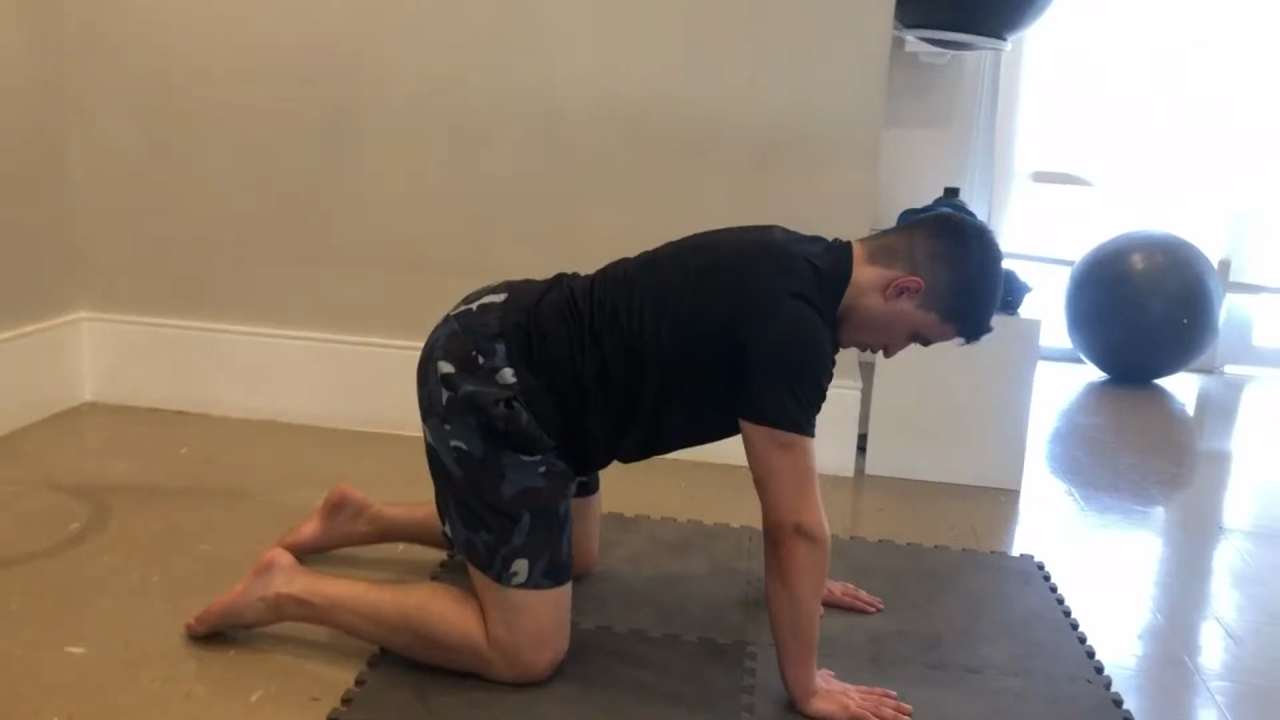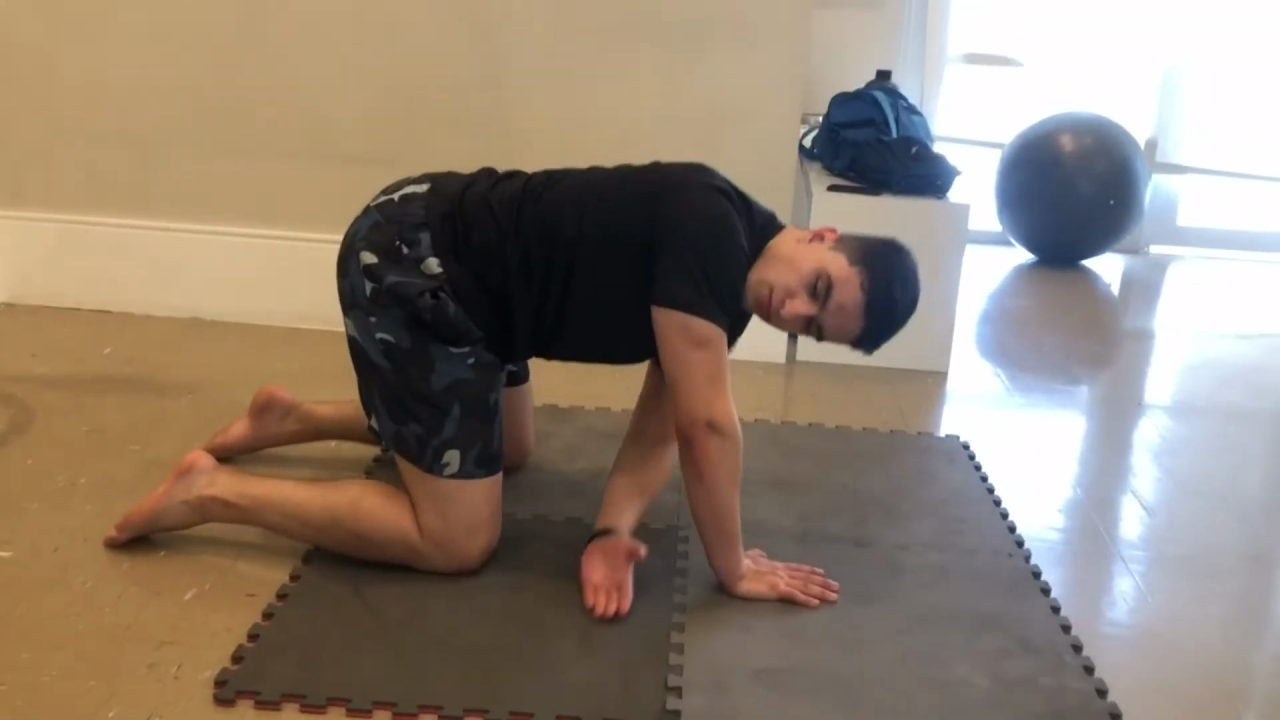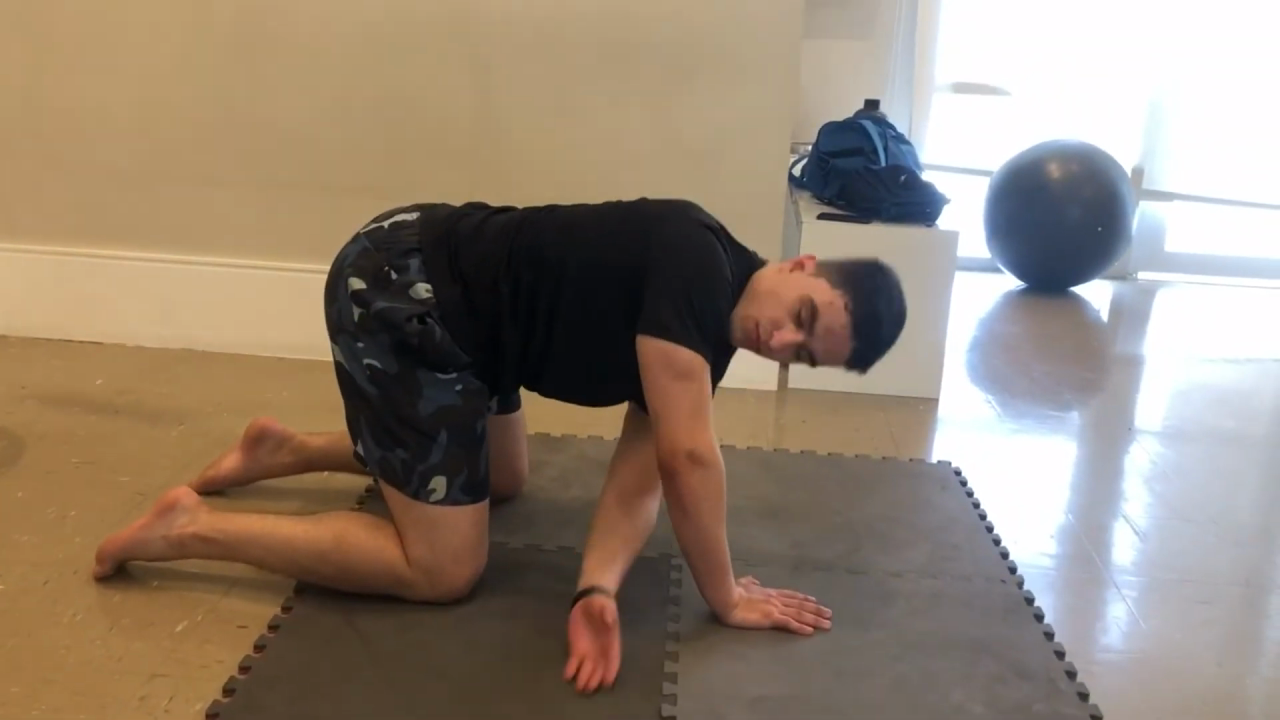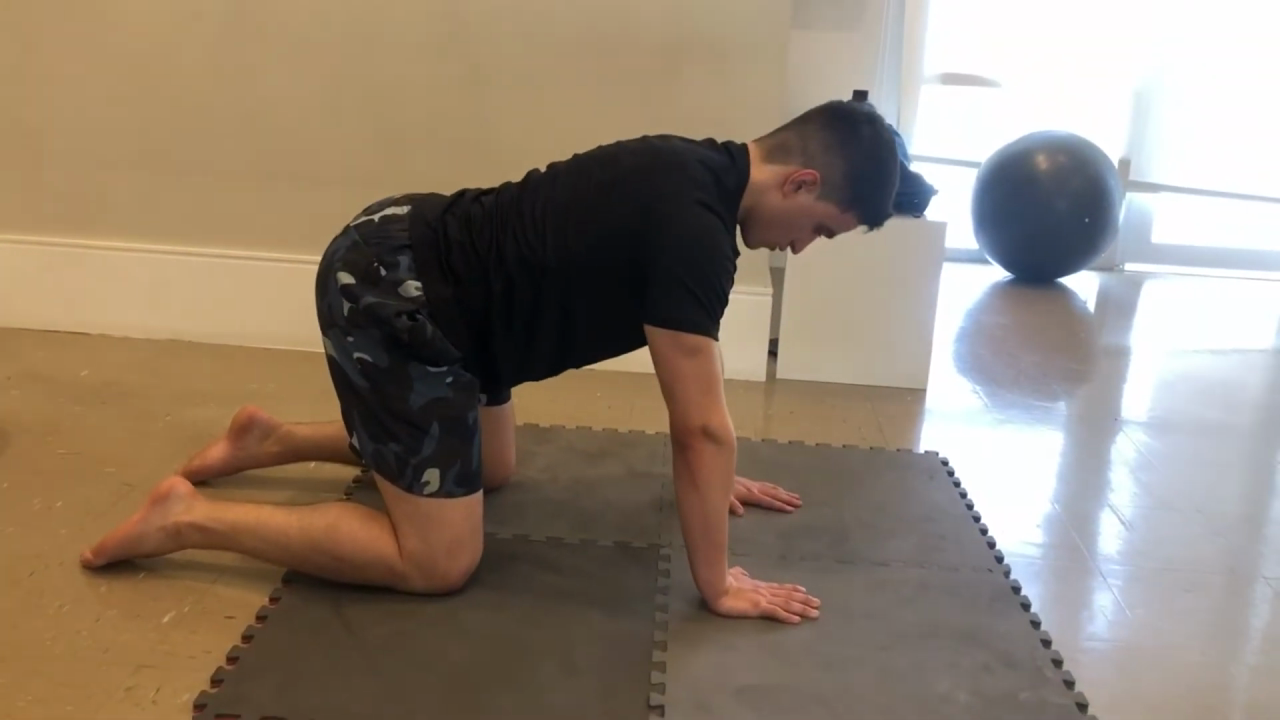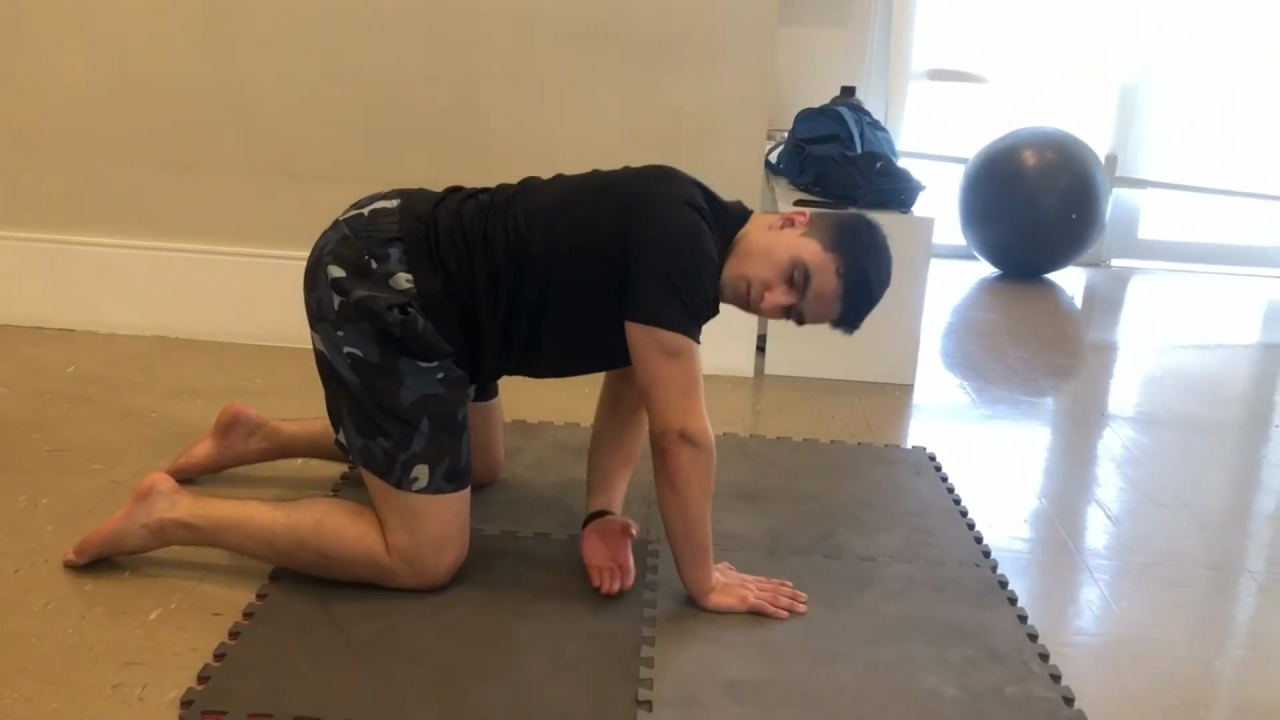
dt=1s
person 1, frame 1
left shoulder: (798, 275)
right shoulder: (793, 319)
right elbow: (796, 526)
left wrist: (804, 577)
left hip: (511, 355)
right hip: (487, 382)
left knee: (572, 560)
right knee: (526, 650)
left ankle: (364, 518)
right ankle: (288, 590)
person 1, frame 2
left shoulder: (727, 298)
right shoulder: (709, 226)
left elbow: (661, 431)
right elbow: (706, 424)
left wrist: (611, 533)
right wrist: (733, 569)
left hip: (444, 270)
right hip: (407, 265)
left knee: (507, 450)
right knee: (458, 539)
left ankle: (293, 416)
right ankle: (214, 490)
person 1, frame 3
left shoulder: (710, 326)
right shoulder: (695, 265)
left elbow: (640, 476)
right elbow: (687, 457)
left wrist: (595, 595)
right wrist: (725, 596)
left hip: (429, 291)
right hip: (396, 292)
left knee: (498, 479)
right knee: (446, 566)
left ankle: (286, 448)
right ankle: (192, 528)
person 1, frame 4
left shoulder: (694, 178)
right shoulder: (694, 226)
right elbow: (702, 428)
left wrist: (713, 474)
right wrist: (717, 585)
left hip: (409, 260)
right hip: (390, 296)
left knee: (489, 470)
right knee: (440, 561)
left ankle: (274, 437)
right ankle: (191, 517)
person 1, frame 5
left shoulder: (693, 261)
right shoulder: (680, 236)
left elbow: (629, 399)
right elbow: (681, 434)
left wrist: (601, 515)
right wrist: (703, 581)
left hip: (408, 275)
right hip: (377, 280)
left knee: (477, 467)
right knee: (426, 556)
left ankle: (259, 433)
right ankle: (175, 514)
